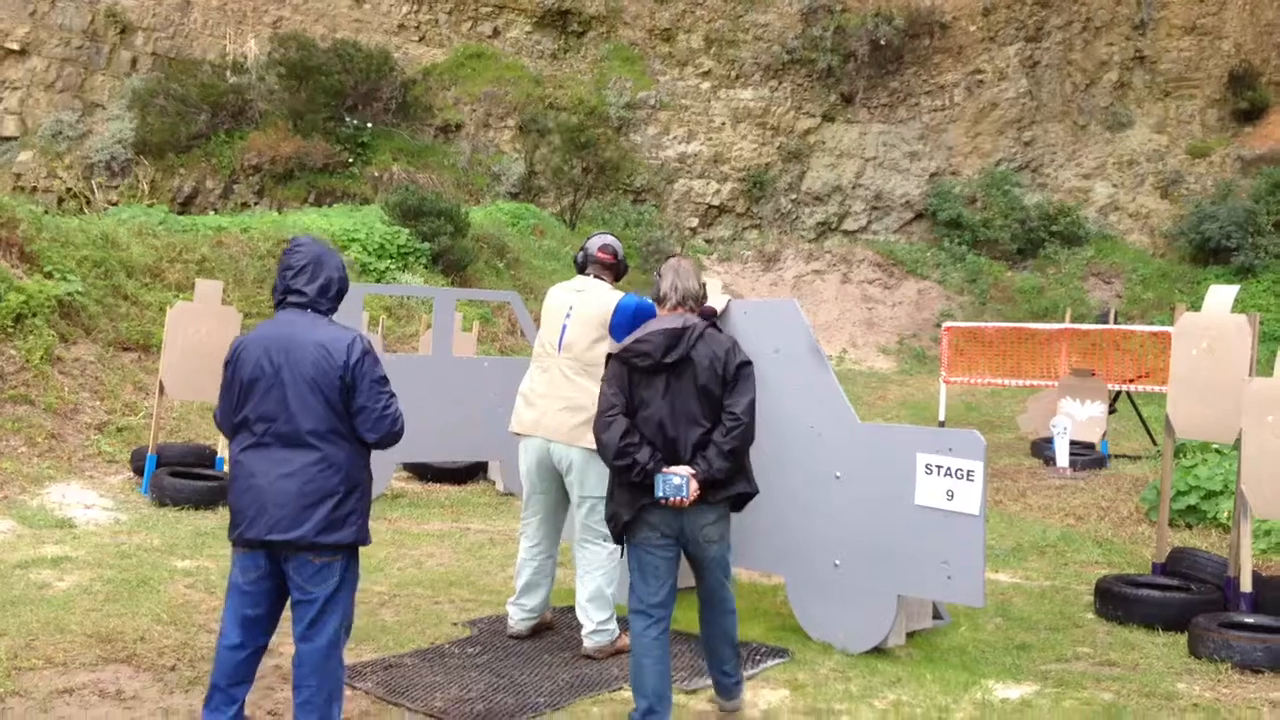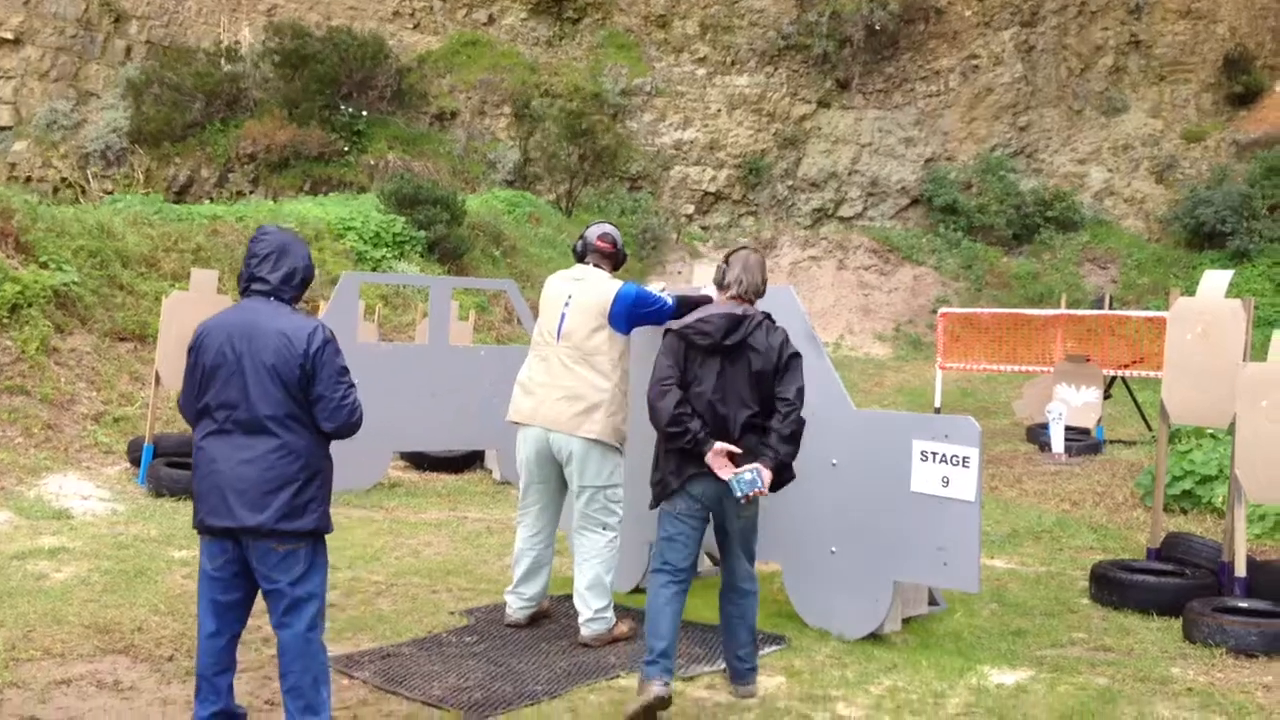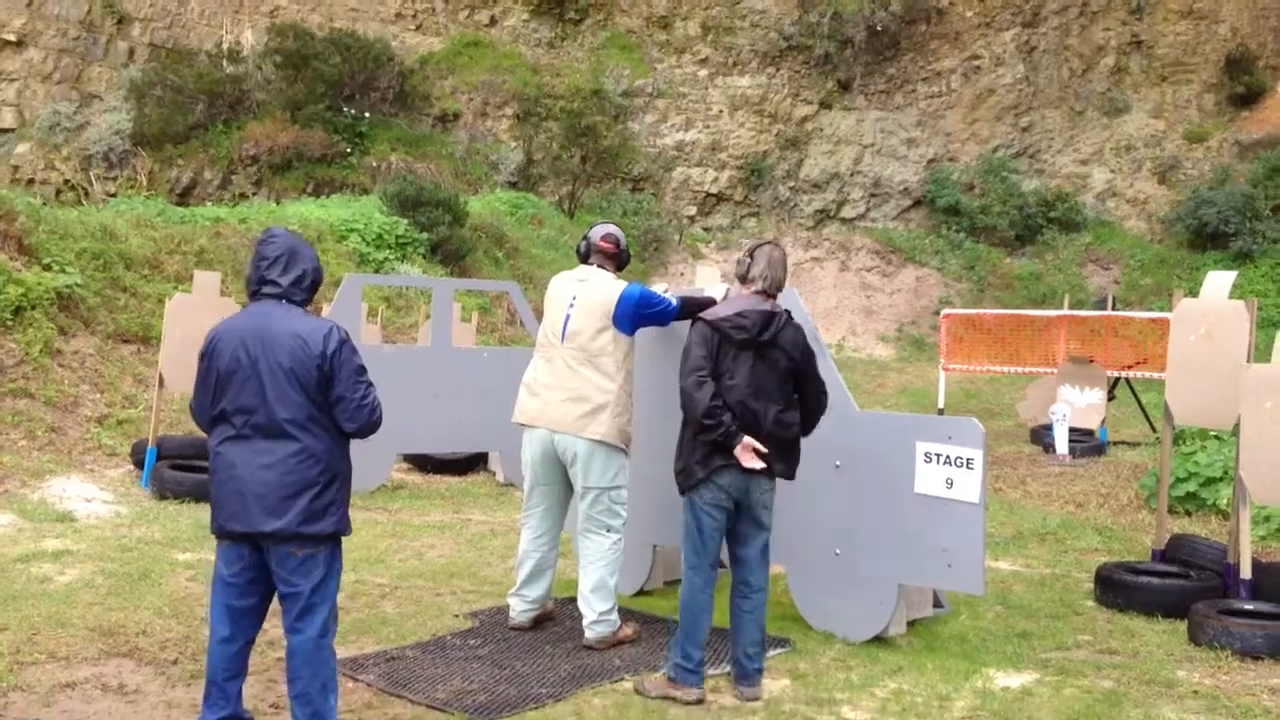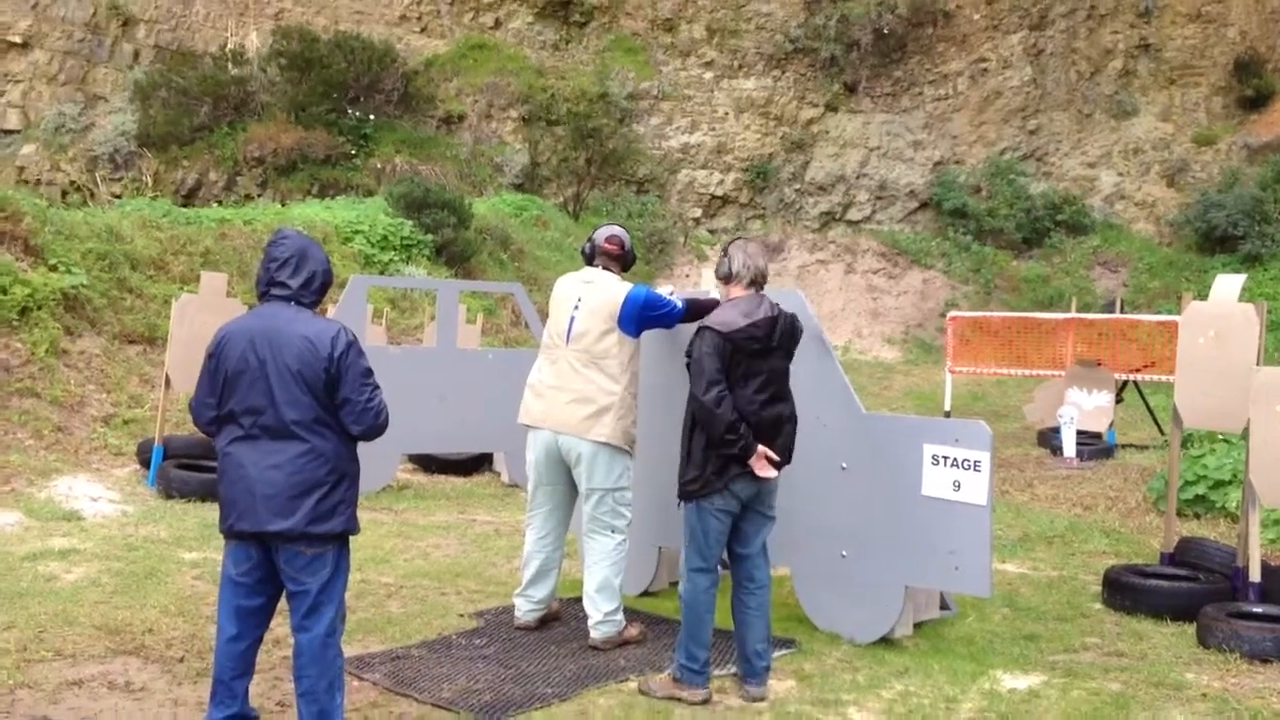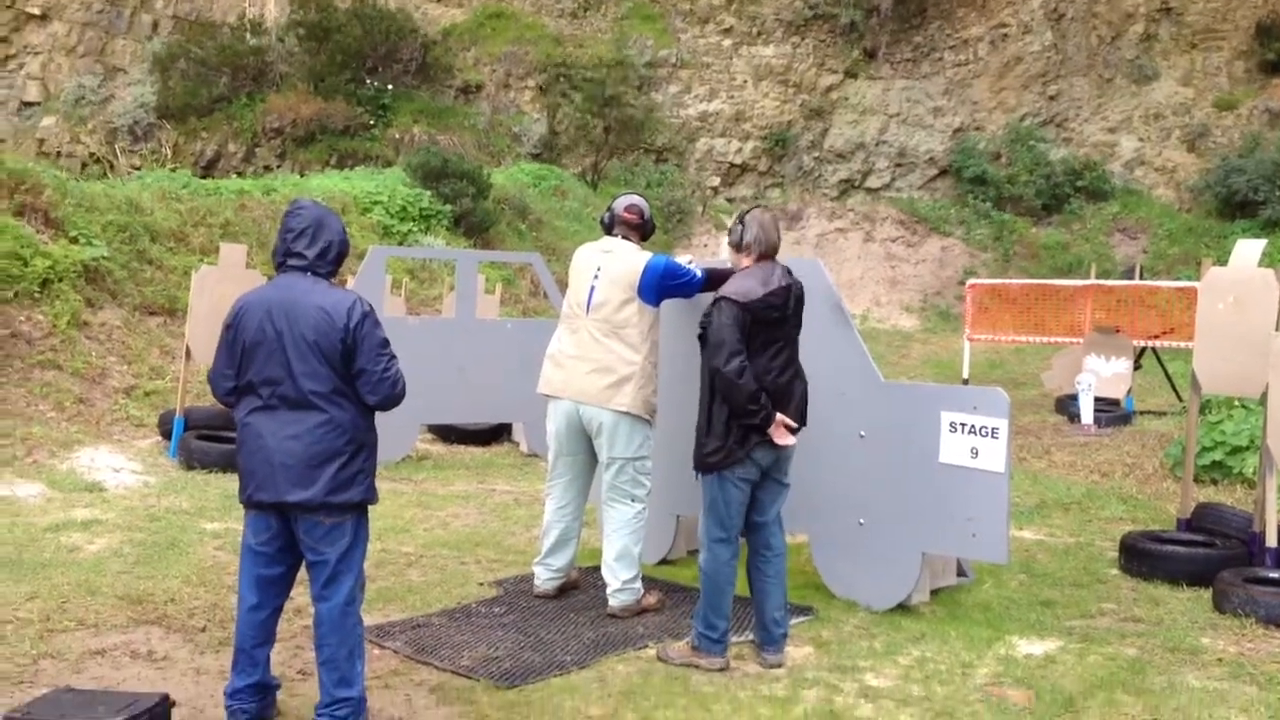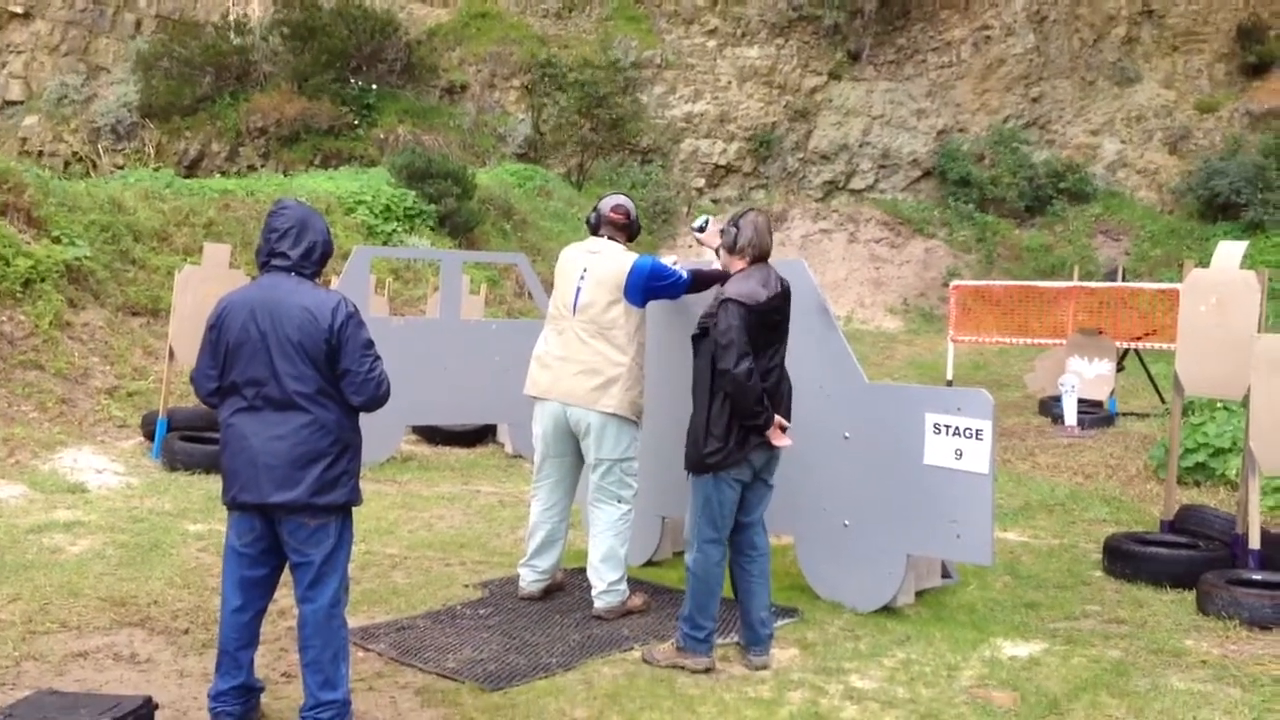
dt=0.5s
person 1, frame 1
left shoulder: (246, 345)
right shoulder: (349, 347)
left elbow: (227, 422)
right elbow: (384, 429)
left hip: (256, 514)
right hip: (321, 518)
left knee: (242, 629)
right knee: (319, 637)
person 1, frame 2
left shoulder: (209, 331)
right shoulder: (310, 335)
left elbow: (191, 409)
right elbow: (343, 419)
right wrist: (303, 415)
left hip: (219, 502)
right hip: (284, 506)
left knee: (218, 618)
right knee: (298, 623)
person 1, frame 3
left shoulder: (221, 336)
right shoulder: (325, 337)
left elbow: (203, 415)
right elbow: (363, 418)
left hip: (237, 506)
right hip: (302, 509)
left knee: (231, 623)
right knee: (308, 629)
person 1, frame 4
left shoulder: (228, 336)
right shoulder: (333, 339)
left elbow: (205, 416)
right elbow: (370, 421)
right wrist: (328, 418)
left hip: (244, 506)
right hip: (311, 509)
left knee: (237, 623)
right knee: (316, 628)
person 1, frame 5
left shoulder: (246, 307)
right shoulder: (348, 309)
left elbow: (223, 387)
right elbow: (386, 392)
right wrist: (343, 388)
left hip: (264, 477)
right hip: (329, 479)
left knee: (258, 593)
right knee: (336, 599)
person 1, frame 6
left shoulder: (229, 307)
right shoulder: (333, 309)
left elbow: (206, 387)
right elbow: (371, 393)
right wrist: (328, 389)
left hip: (247, 478)
right hip: (314, 481)
left knee: (241, 595)
right knee: (320, 601)
person 2, frame 1
left shoulder: (627, 354)
right shoulder: (725, 349)
left elbow: (609, 427)
right elbow: (739, 422)
left wrist: (652, 471)
right wrist: (702, 474)
left hip: (649, 504)
right hip: (707, 502)
left knee: (649, 615)
right knee: (717, 600)
person 2, frame 2
left shoulder: (683, 332)
right shoulder: (775, 340)
left elbow: (662, 397)
right elbow: (789, 409)
left wrist: (702, 444)
right wrist: (770, 462)
left hip: (688, 475)
right hip: (745, 476)
left knee: (668, 573)
right knee: (740, 577)
left ankle: (656, 675)
right ankle: (743, 675)
person 2, frame 3
left shoulder: (711, 324)
right shoulder: (792, 336)
left elbow: (695, 388)
right elbow: (813, 400)
left wrist: (730, 437)
right wrist: (783, 439)
left hip: (713, 467)
right hip: (762, 472)
left knee: (699, 572)
right knee: (752, 574)
left ankle: (686, 677)
right ankle: (748, 676)
person 2, frame 4
left shoulder: (716, 329)
right shoulder: (784, 324)
left elbow: (710, 400)
left wrist: (742, 448)
left hip: (720, 469)
right hip: (765, 468)
left knee: (701, 572)
right knee: (753, 570)
left ankle: (690, 677)
right ankle: (755, 675)
person 2, frame 5
left shoulder: (732, 300)
right shoulder: (790, 288)
left elbow: (730, 370)
left wrist: (763, 417)
left hip: (736, 439)
right hip: (778, 436)
left knee: (720, 542)
right knee: (768, 537)
left ankle: (709, 645)
right ankle: (772, 642)
person 2, frame 6
left shoulder: (733, 302)
right shoulder: (775, 289)
left elbow: (736, 373)
left wrist: (760, 421)
left hip: (728, 440)
right hip: (761, 441)
left knee: (707, 543)
right knee: (751, 537)
left ankle: (694, 645)
right ankle: (758, 643)
person 3, frame 1
left shoulder: (555, 295)
right shoulder: (619, 306)
left hip: (535, 427)
right hip: (584, 436)
left knee: (537, 528)
right knee: (596, 537)
left ankle: (524, 615)
right ankle: (600, 634)
person 3, frame 2
left shoulder: (553, 284)
right shoulder: (619, 295)
right elbow: (677, 307)
right wrist: (713, 300)
left hip: (534, 417)
right hip: (586, 425)
left knee: (534, 516)
right knee: (596, 525)
left ankle: (522, 603)
right ankle: (597, 622)
person 3, frame 3
left shoulder: (558, 285)
right shoulder: (624, 297)
right elbow: (680, 308)
left wrist: (668, 299)
right wrist: (718, 301)
left hip: (539, 419)
right hip: (591, 427)
left knee: (539, 518)
right knee: (600, 527)
left ankle: (526, 607)
right ankle: (600, 626)
person 3, frame 4
left shoulder: (563, 287)
right shoulder: (629, 298)
right elbow: (685, 311)
left wrist: (654, 297)
right wrist: (723, 304)
left hip: (544, 419)
right hip: (595, 428)
left knee: (544, 518)
right knee: (605, 528)
left ankle: (531, 607)
right ankle: (606, 626)
person 3, frame 5
left shoulder: (583, 256)
right shoulder: (649, 268)
right elbow: (704, 280)
left wrist: (676, 265)
left hip: (565, 389)
right hip: (616, 398)
left knee: (563, 487)
right knee: (624, 497)
left ankle: (550, 575)
right ankle: (624, 594)
person 3, frame 6
left shoulder: (568, 257)
right shoulder: (635, 268)
right elbow: (689, 281)
left wrist: (657, 269)
right wrist: (727, 273)
left hip: (551, 391)
right hip: (603, 399)
left knee: (549, 489)
right knee: (610, 498)
left ankle: (535, 577)
right ankle: (609, 596)
